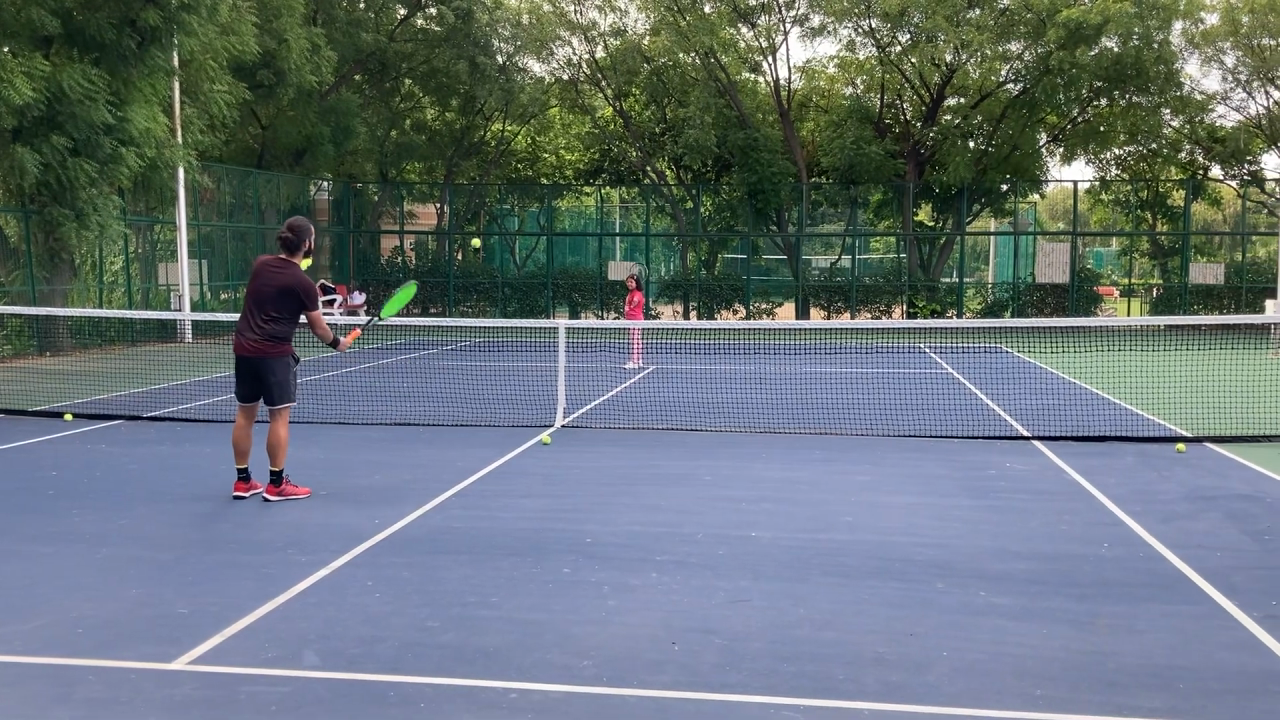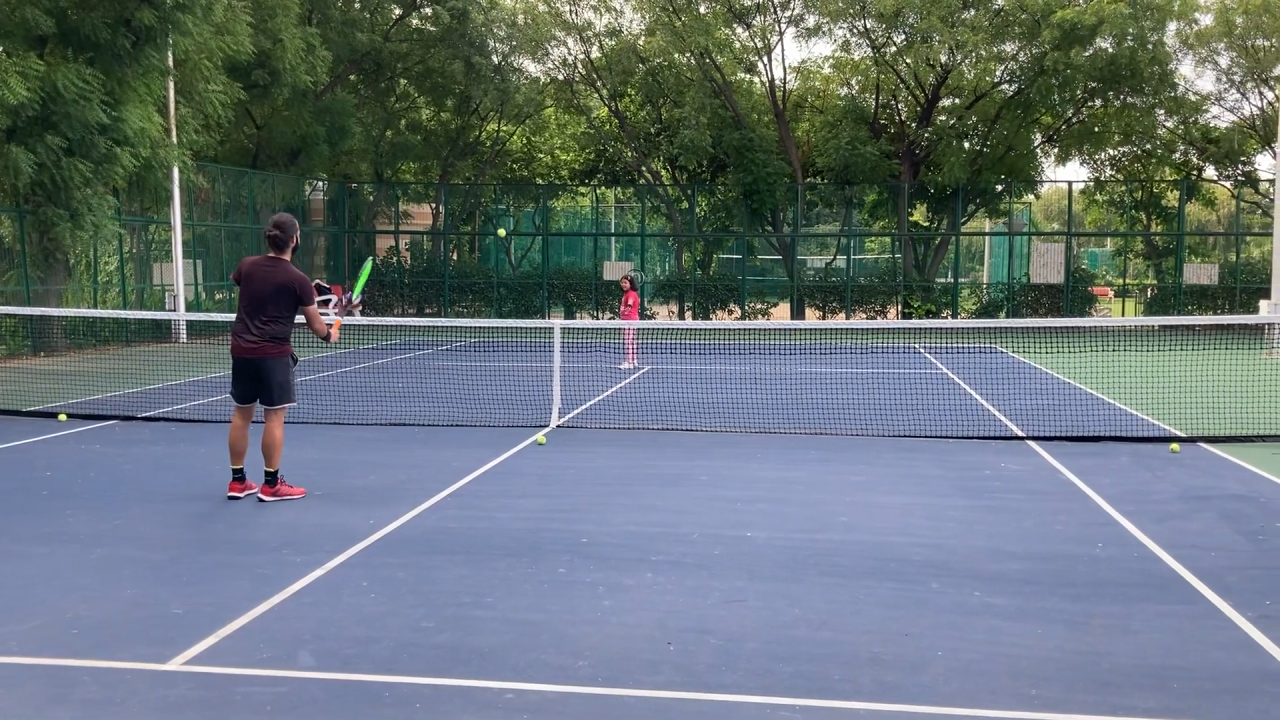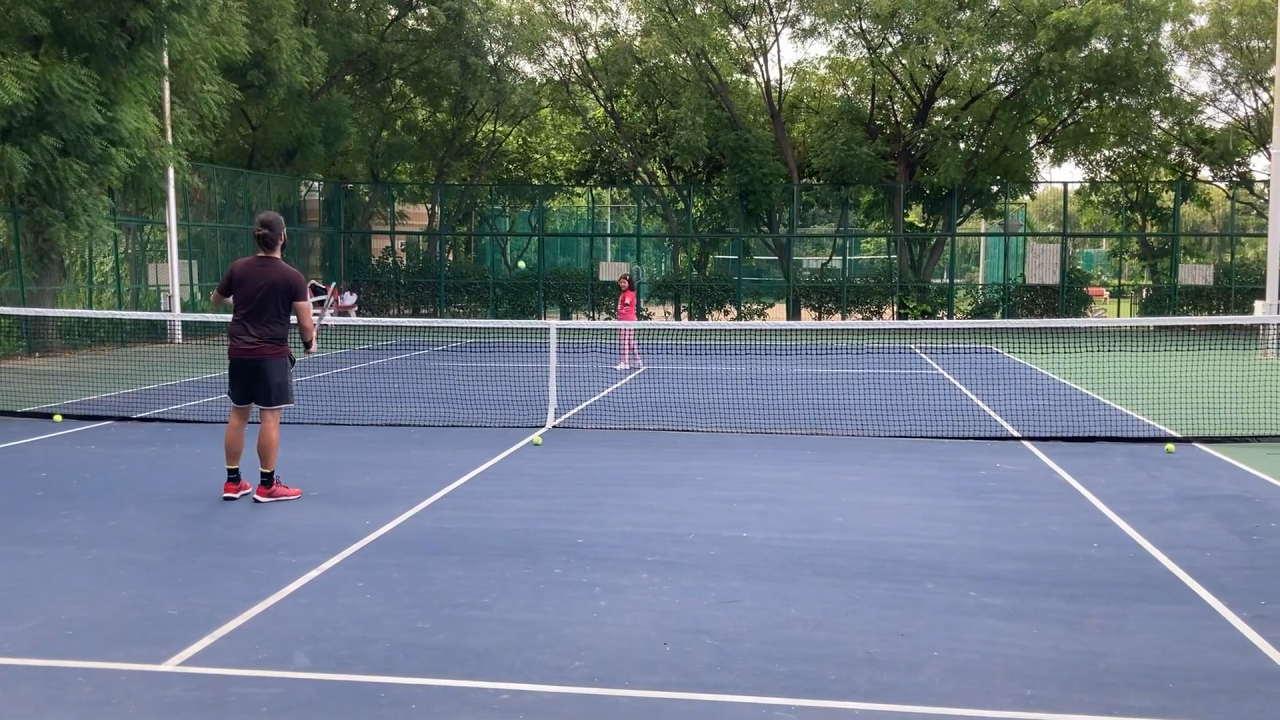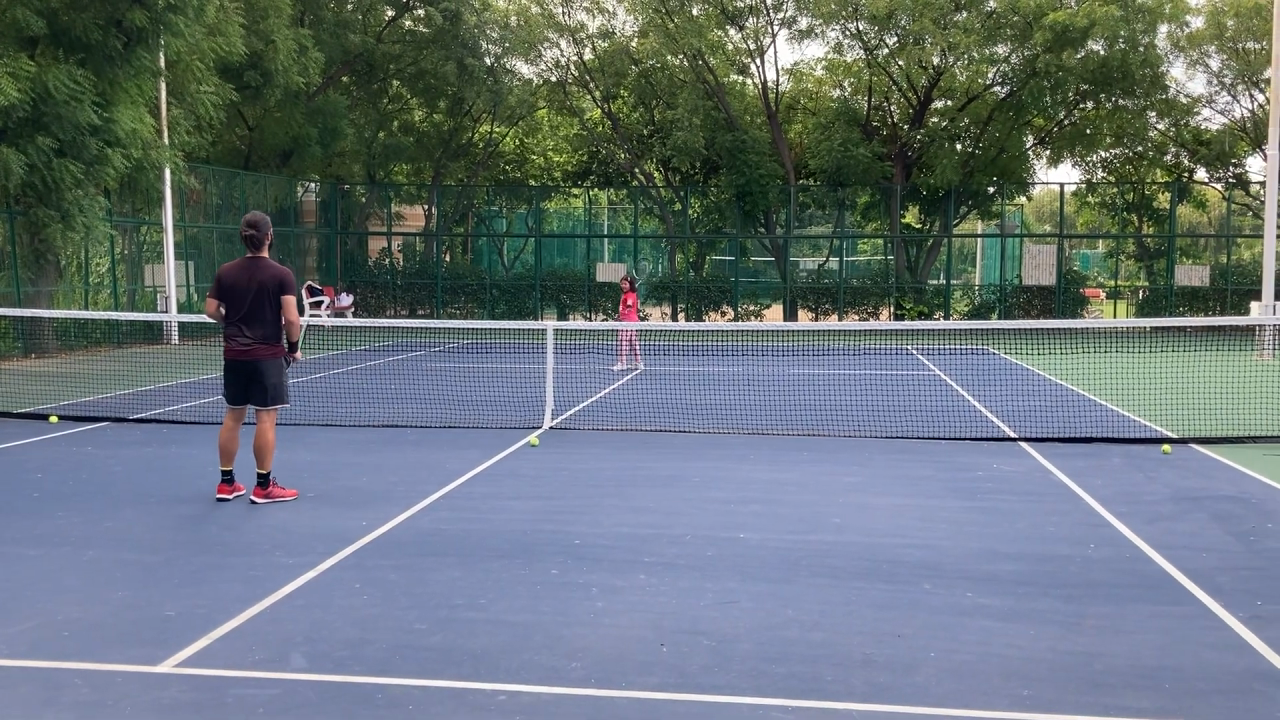
dt=0.2s
person 1, frame 1
left shoulder: (260, 264)
right shoulder: (303, 283)
right elbow: (318, 328)
left wrist: (295, 264)
right wrist: (337, 342)
left hip: (244, 349)
right hip: (275, 354)
left knee: (245, 415)
right knee: (279, 416)
left ankle: (242, 481)
right ankle: (276, 484)
person 1, frame 2
left shoulder: (247, 265)
right shoulder: (298, 279)
left elbow: (236, 280)
right elbow: (315, 323)
right wrist: (329, 335)
left hip: (241, 351)
right hip: (273, 354)
left knee: (241, 415)
right knee: (274, 417)
left ankle: (237, 481)
right ankle: (271, 484)
person 1, frame 3
left shoulder: (238, 268)
right shoulder: (292, 276)
left elbow: (216, 299)
right elbow: (305, 322)
right wrist: (309, 343)
left hip: (239, 352)
right hip: (272, 355)
left knee: (238, 416)
right knee: (270, 418)
left ankle: (233, 482)
right ankle: (268, 485)
person 1, frame 4
left shoulder: (226, 271)
right shoulder: (281, 274)
left elbow: (211, 310)
right elbow: (291, 318)
right wrist: (294, 348)
left hip: (234, 355)
right hip: (267, 355)
left knee: (232, 417)
right knee: (266, 419)
left ankle: (227, 483)
right ankle: (263, 486)
